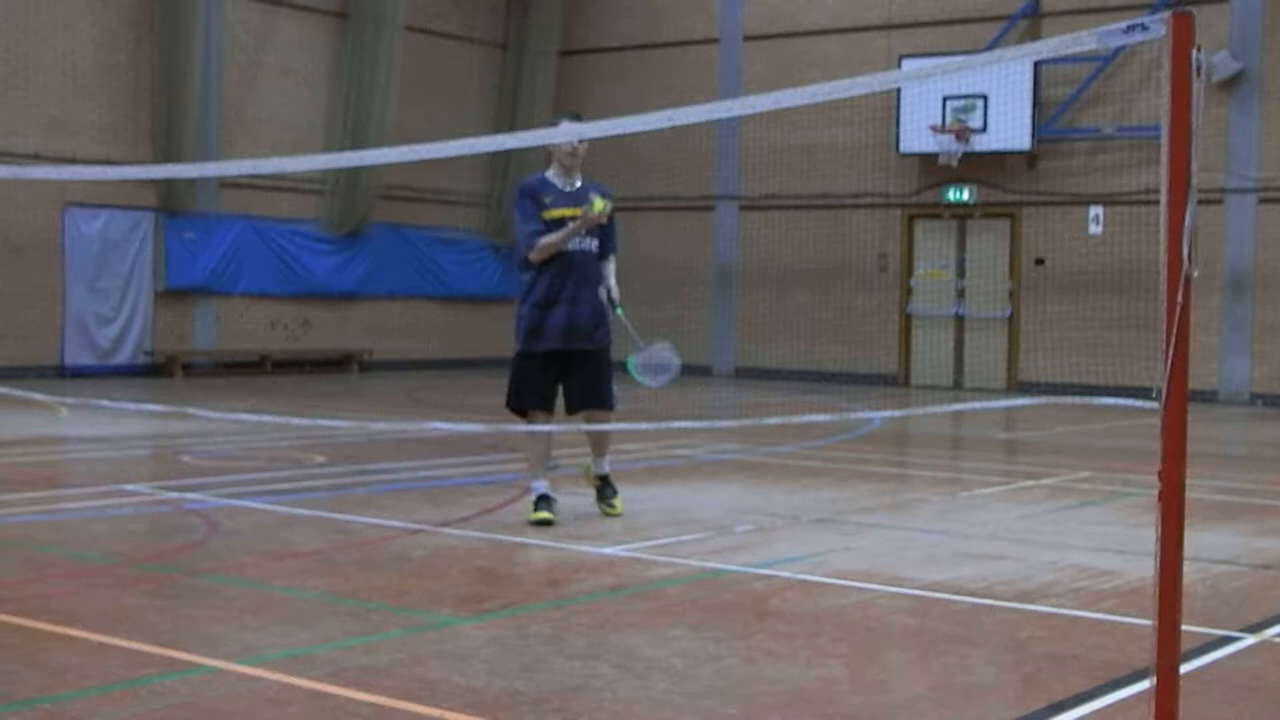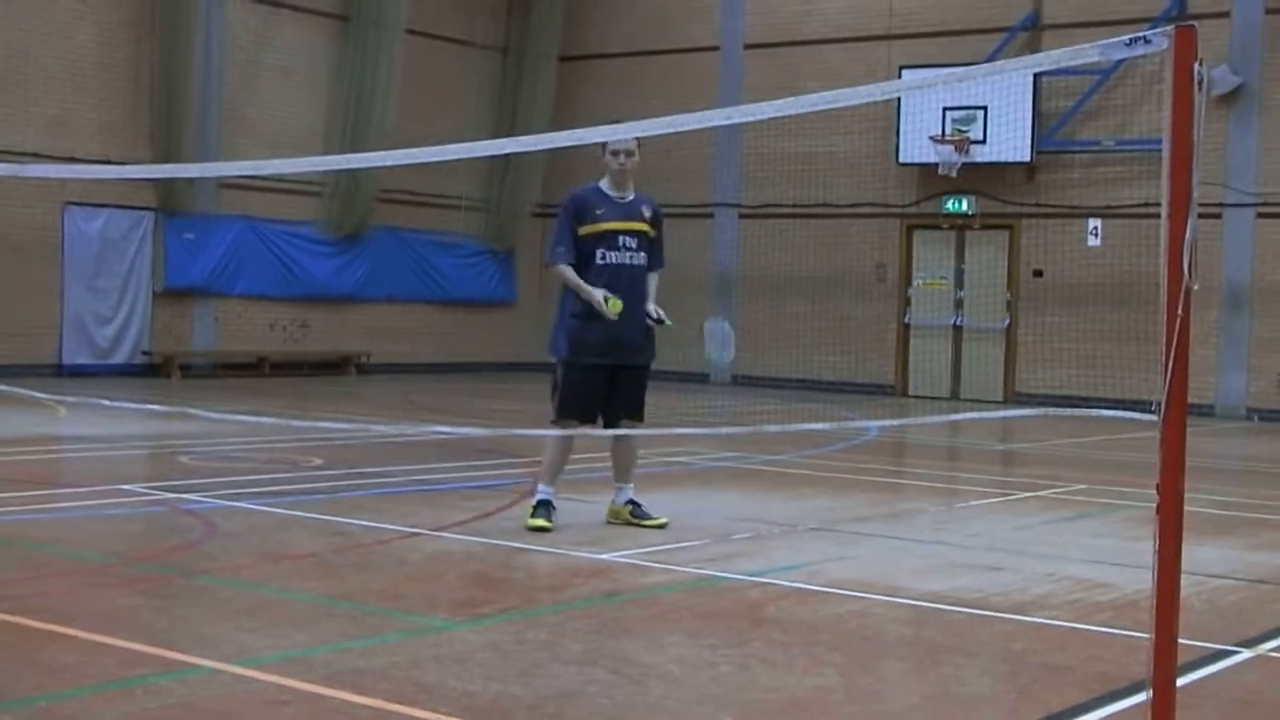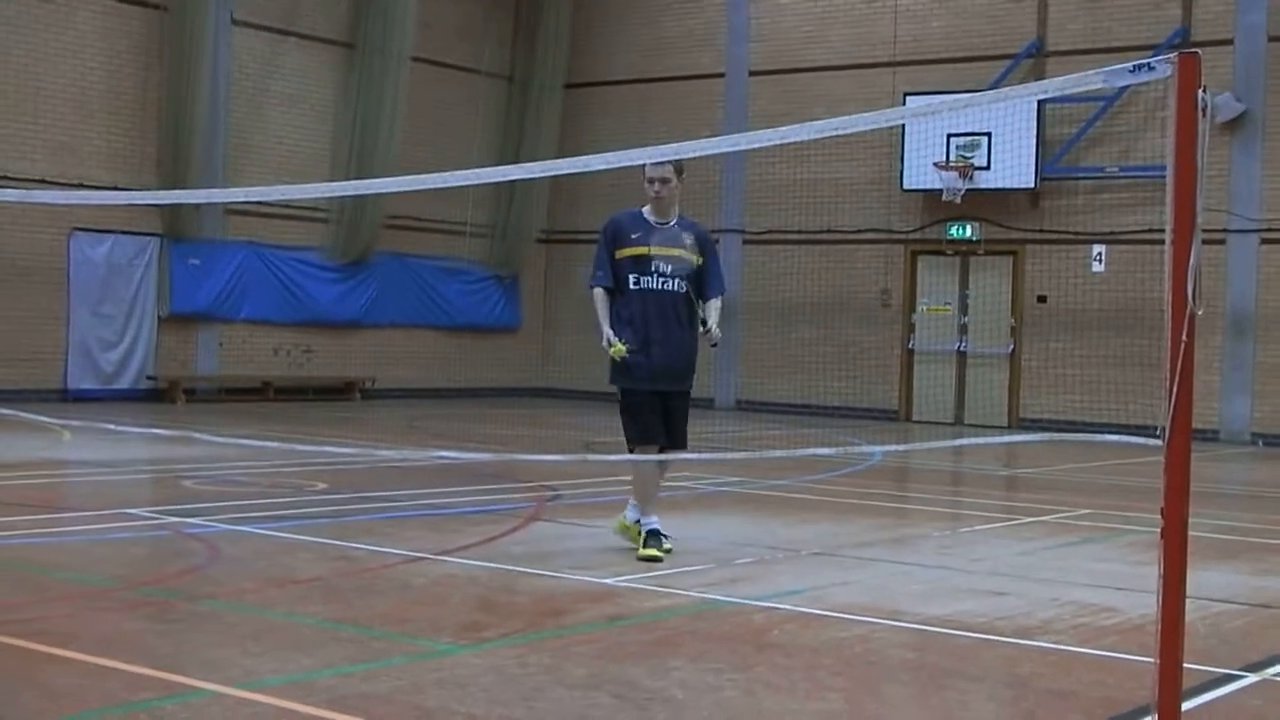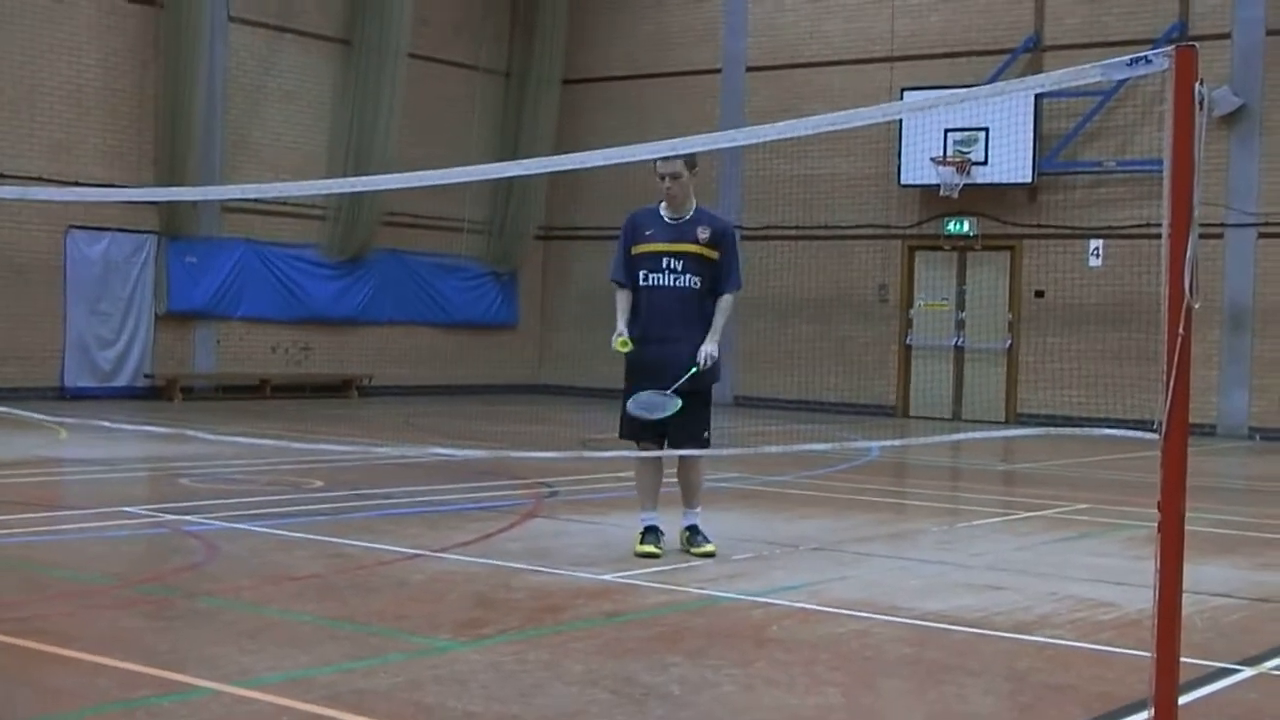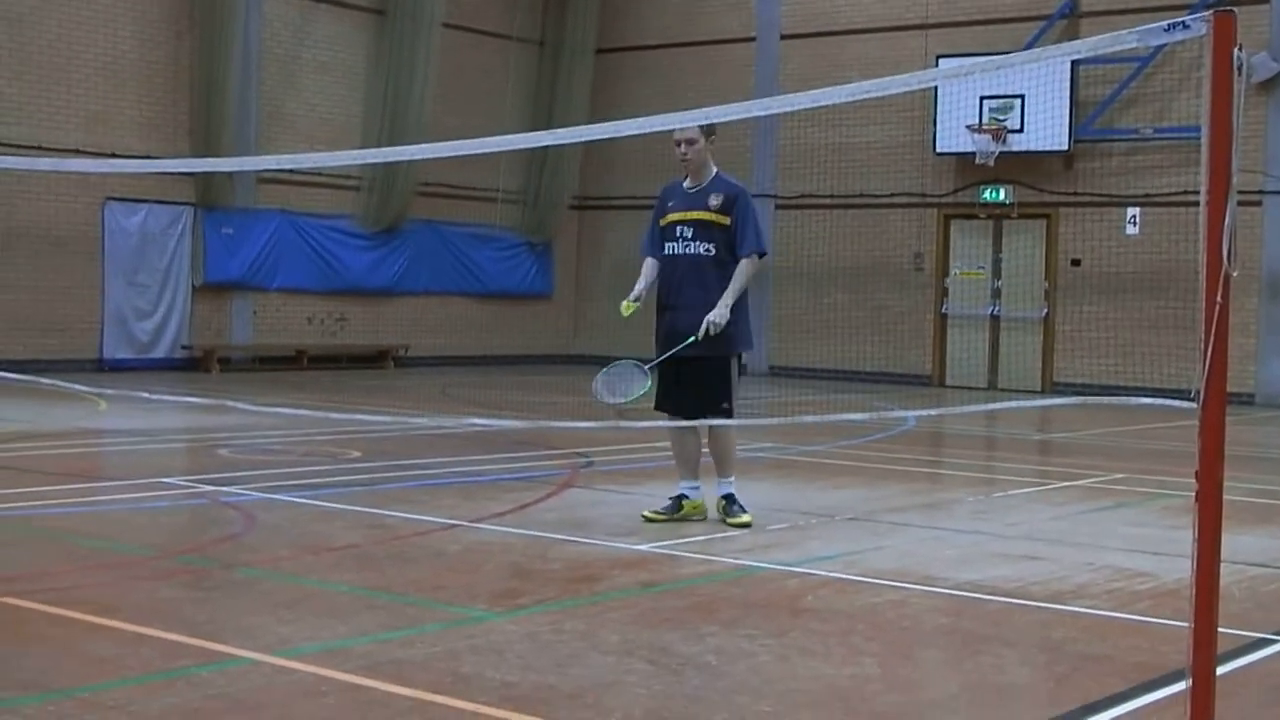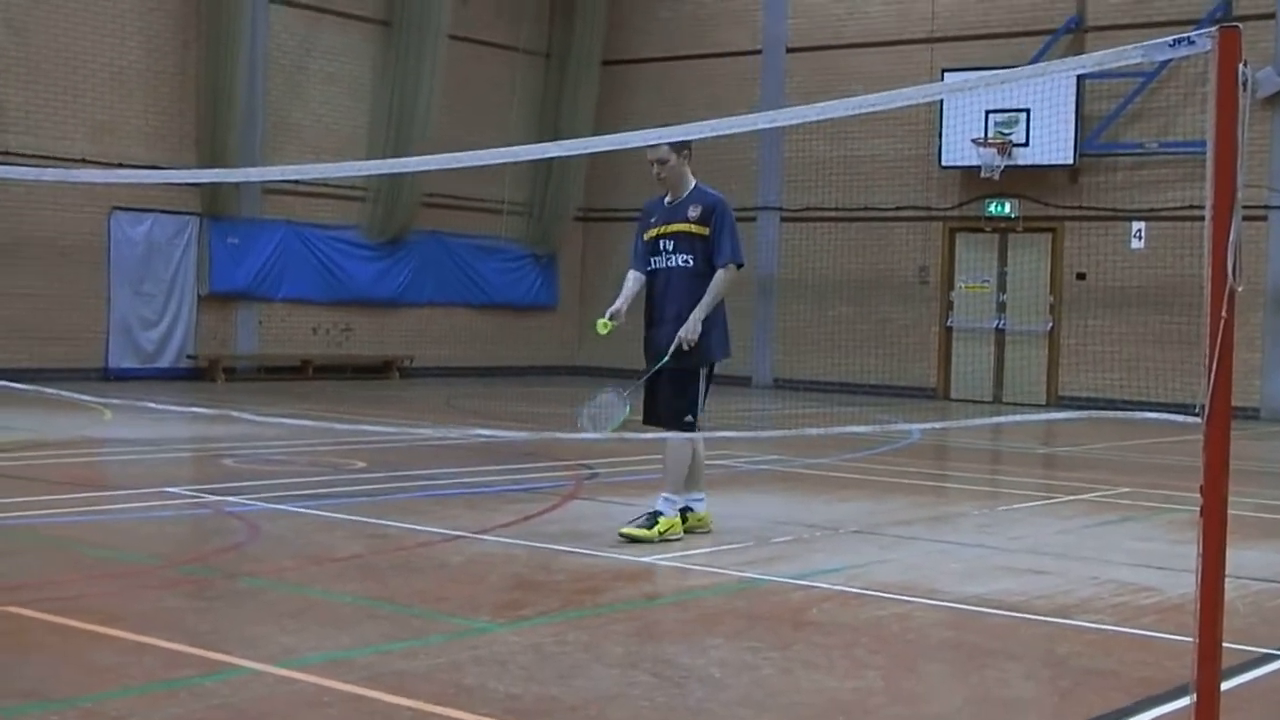
dt=0.5s
person 1, frame 1
left shoulder: (598, 195)
right shoulder: (530, 190)
right elbow: (535, 250)
left wrist: (611, 284)
right wrist: (580, 225)
left hip: (589, 322)
right hip: (542, 321)
left knee: (599, 408)
right knee: (539, 410)
left ankle: (600, 472)
right ankle: (541, 494)
person 1, frame 2
left shoulder: (649, 210)
right shoulder: (580, 202)
right elbow: (559, 264)
left wrist: (650, 302)
right wrist: (589, 292)
left hip: (633, 337)
right hip: (585, 335)
left knee: (628, 420)
right knee: (570, 418)
left ankle: (623, 501)
right ankle: (543, 498)
person 1, frame 3
left shoulder: (698, 236)
right shoulder: (618, 227)
left elbow: (711, 293)
right elbow: (601, 285)
left wrist: (712, 323)
right wrist: (606, 327)
left hip: (678, 360)
right hip: (634, 358)
left knee: (670, 448)
right knee: (645, 445)
left ankle: (633, 518)
right ankle: (649, 528)
person 1, frame 4
left shoulder: (717, 229)
right shoulder: (637, 224)
left elbow: (727, 291)
right elbow: (623, 284)
left wrist: (713, 338)
right wrist: (622, 325)
left hip: (693, 359)
right hip: (645, 357)
left knee: (692, 445)
right knee: (647, 443)
left ankle: (692, 525)
right ankle: (649, 526)
person 1, frame 5
left shoulder: (733, 194)
right shoulder: (667, 197)
left elbow: (750, 257)
right elbow: (654, 254)
left wrist: (724, 305)
right wrist: (640, 289)
left hip: (715, 326)
right hip: (672, 324)
left knee: (717, 412)
right knee: (676, 412)
left ankle: (727, 495)
right ankle: (689, 495)
person 1, frame 6
left shoulder: (712, 205)
right shoulder: (651, 212)
left elbow: (728, 268)
right elbow: (640, 268)
left wrist: (696, 319)
right wrist: (622, 302)
left hip: (694, 336)
right hip: (659, 335)
left knee: (680, 422)
right knee: (679, 424)
left ankle: (667, 512)
right ankle: (695, 508)
